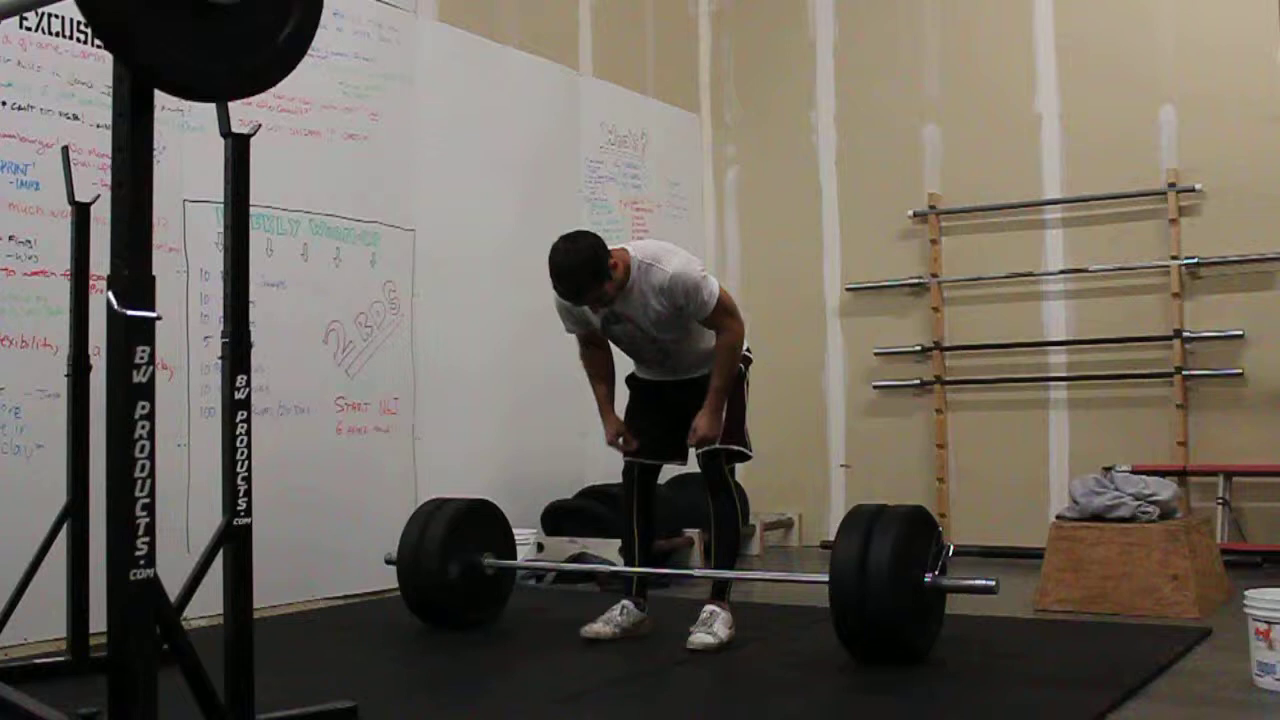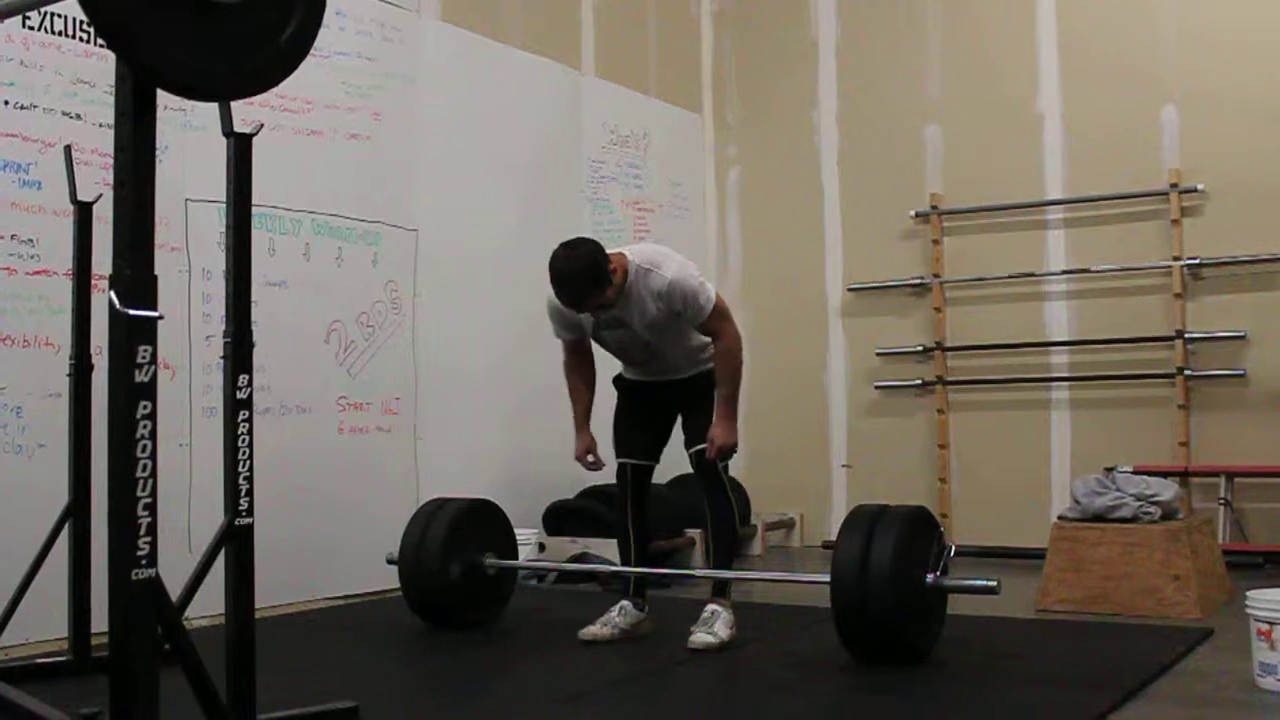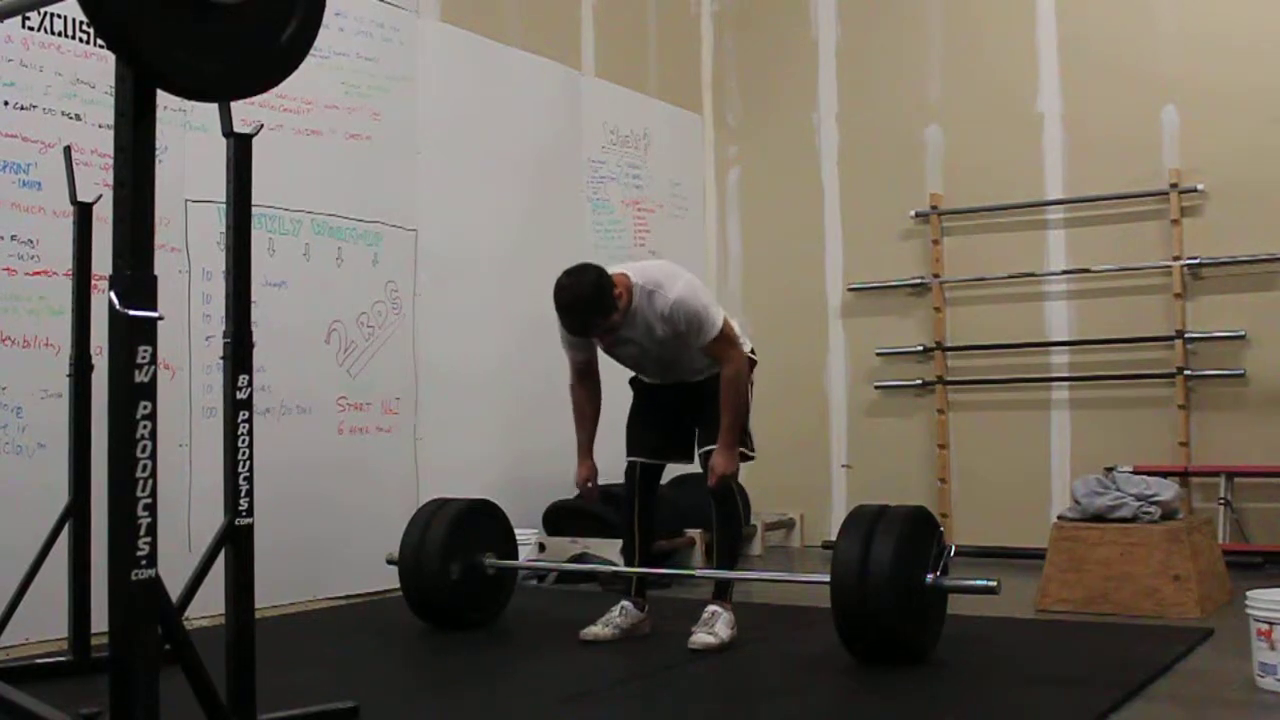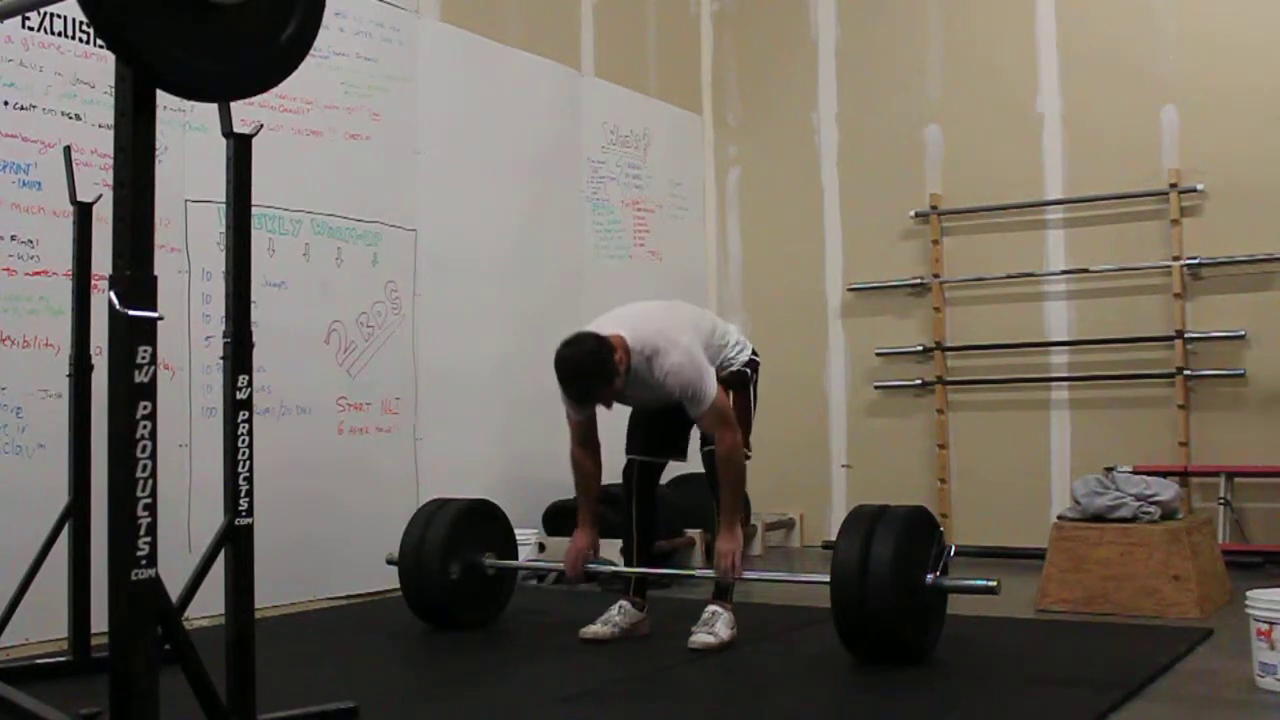
dt=0.4s
person 1, frame 1
left shoulder: (672, 272)
right shoulder: (570, 299)
left elbow: (731, 325)
right elbow: (593, 348)
left wrist: (711, 409)
right wrist: (608, 413)
left hip: (713, 371)
right hip: (652, 379)
left knee: (716, 476)
right knee: (636, 481)
left ankle: (719, 605)
right ankle: (634, 603)
person 1, frame 2
left shoulder: (668, 277)
right shoulder: (562, 302)
left elbow: (726, 334)
right elbow: (577, 357)
left wrist: (726, 418)
right wrist: (582, 428)
left hip: (702, 374)
right hip: (640, 381)
left knee: (709, 472)
right knee: (629, 482)
left ankle: (720, 605)
right ankle: (633, 604)
person 1, frame 3
left shoulder: (674, 296)
right shoulder: (577, 317)
left elbow: (734, 360)
right elbow: (584, 380)
left wrist: (728, 448)
right wrist: (584, 455)
left hip: (716, 374)
right hip: (656, 382)
left knee: (718, 480)
right knee: (637, 481)
left ankle: (721, 606)
right ankle: (634, 604)
person 1, frame 4
left shoulder: (673, 360)
right shoulder: (580, 369)
left elbow: (727, 438)
right elbow: (584, 448)
left wrist: (731, 530)
right wrist: (585, 526)
left hip: (725, 367)
left knee: (718, 473)
right knee: (637, 478)
left ankle: (721, 607)
right ankle: (633, 604)
